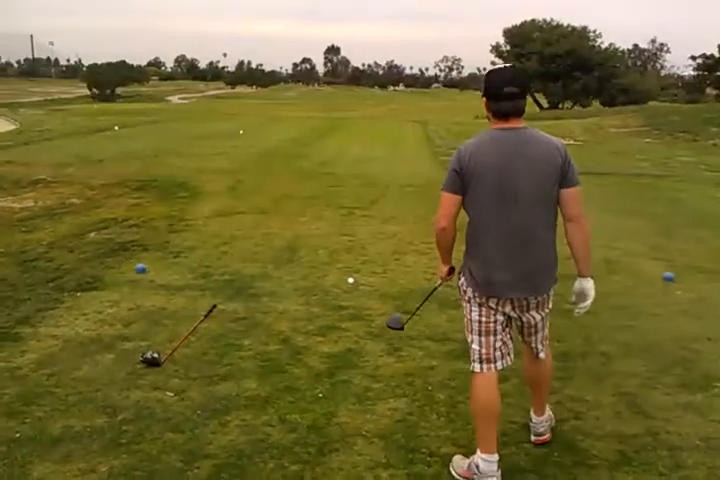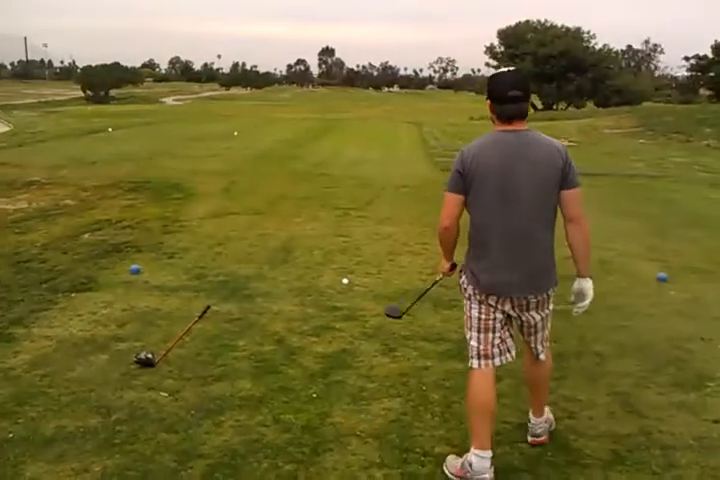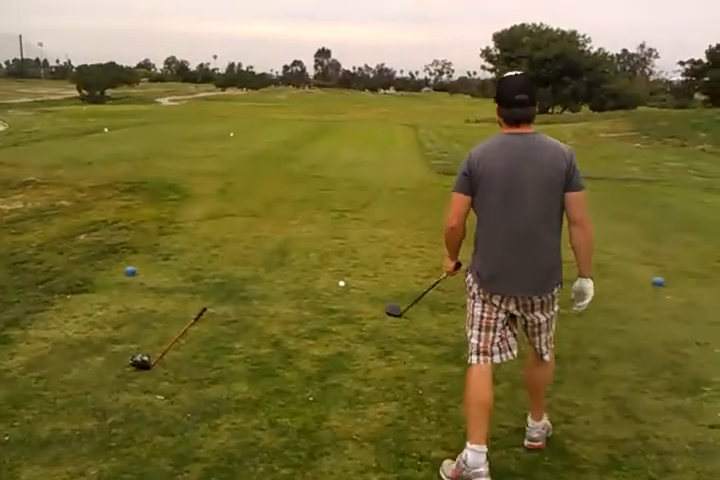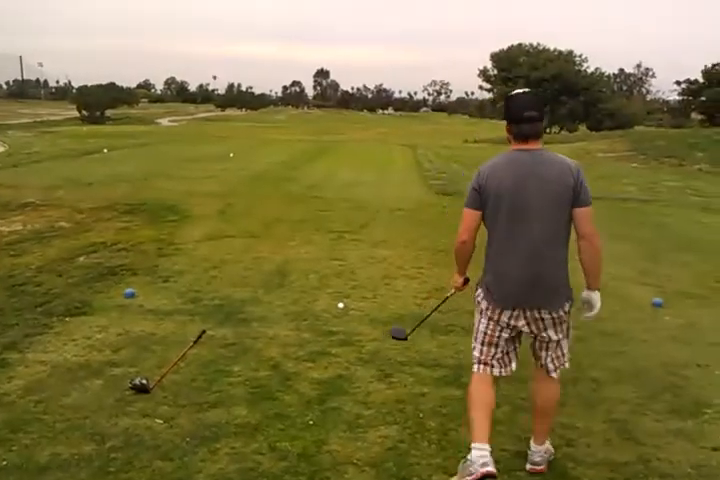
dt=0.1s
person 1, frame 1
left shoulder: (467, 153)
right shoulder: (555, 150)
left elbow: (443, 223)
right elbow: (575, 219)
left wrist: (445, 262)
right wrist: (585, 275)
left hip: (482, 280)
right hip: (536, 279)
left knee: (485, 369)
right knee: (537, 349)
right ankle: (541, 421)
person 1, frame 2
left shoulder: (470, 155)
right shoulder: (556, 152)
left elbow: (447, 222)
right elbow: (576, 220)
left wrist: (447, 259)
right wrist: (584, 276)
left hip: (483, 279)
right hip: (537, 279)
left knee: (482, 367)
right knee: (537, 350)
right ankle: (539, 421)
person 1, frame 3
left shoulder: (478, 156)
right shoulder: (562, 155)
left elbow: (454, 223)
right elbow: (580, 222)
left wrist: (452, 258)
right wrist: (585, 276)
left hip: (488, 279)
right hip: (541, 280)
left knee: (481, 363)
right knee: (541, 353)
right ankle: (537, 425)
person 1, frame 4
left shoulder: (488, 172)
right shoulder: (570, 171)
left elbow: (464, 238)
right elbow: (588, 237)
left wrist: (460, 273)
right wrist: (593, 288)
left hip: (497, 292)
right hip: (551, 295)
left knee: (483, 371)
right knee: (548, 372)
